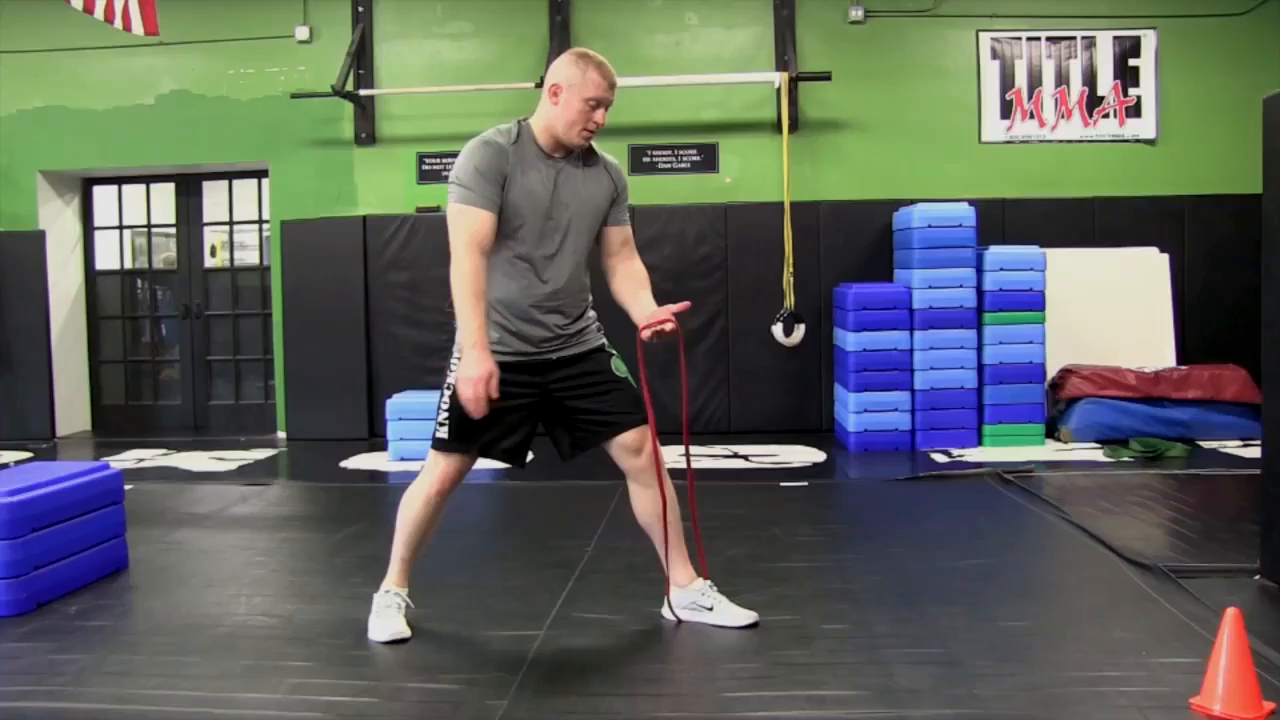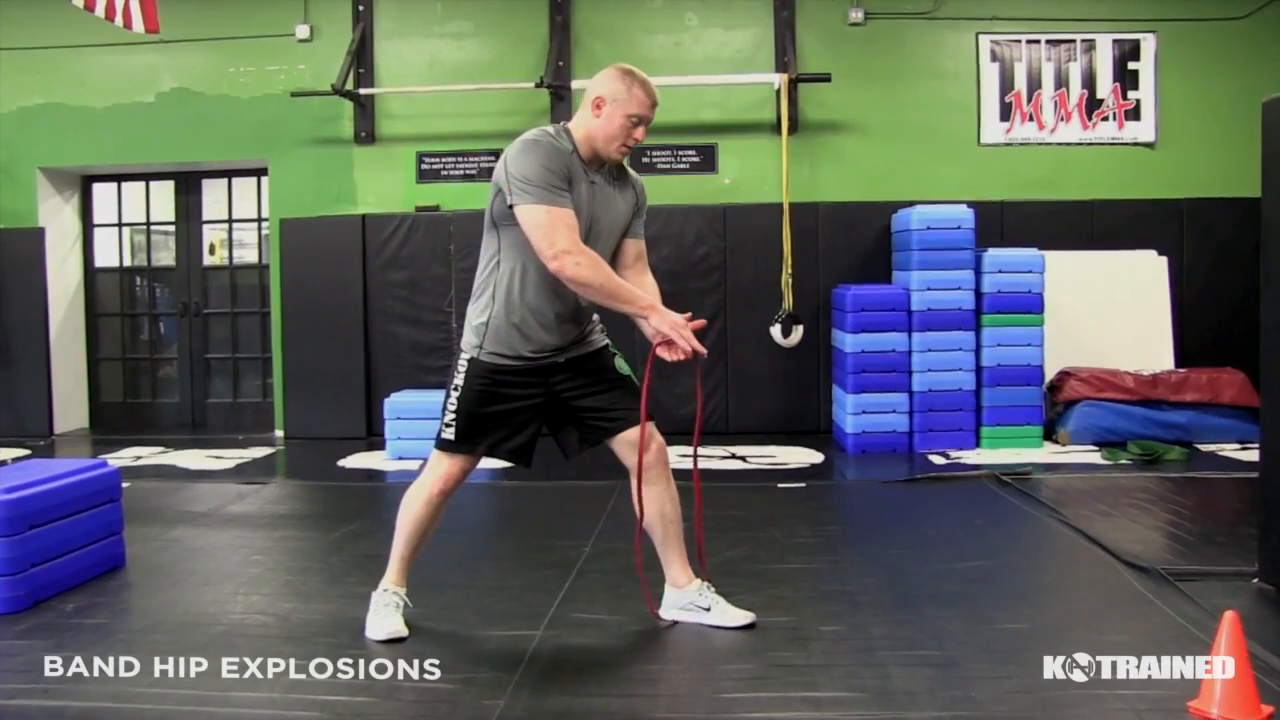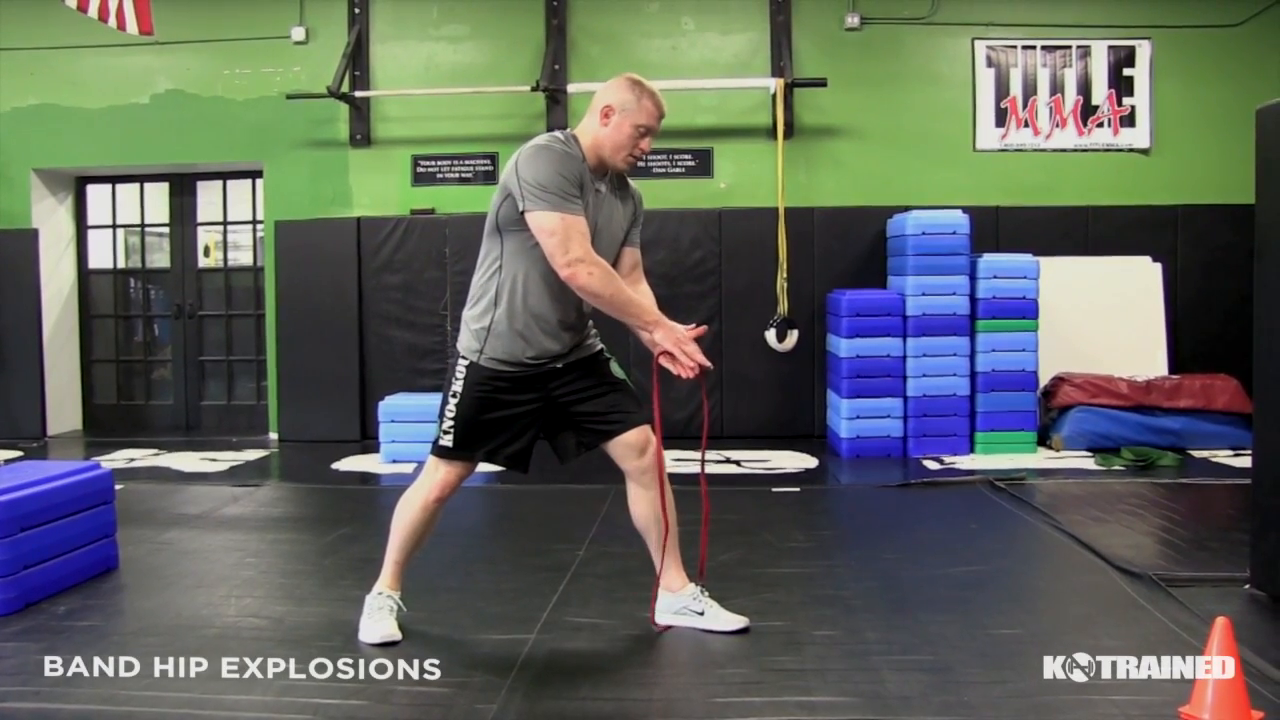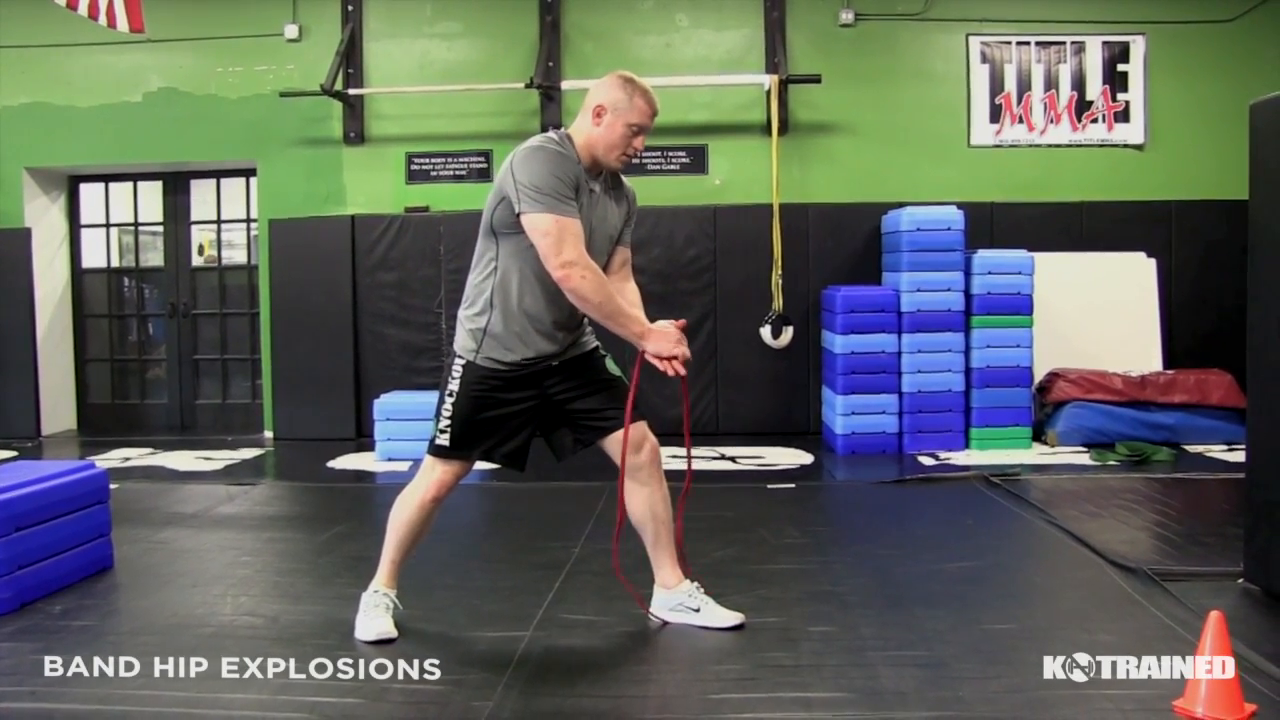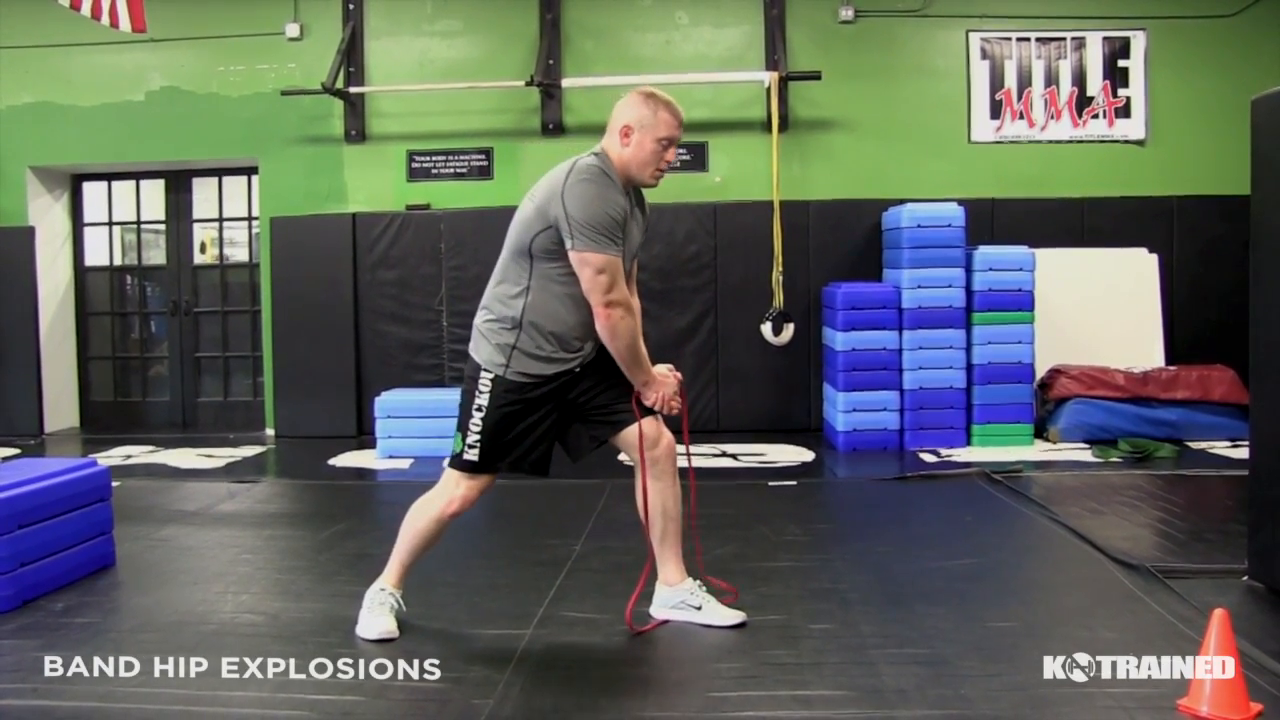
dt=1s
person 1, frame 1
left shoulder: (606, 174)
right shoulder: (489, 155)
left elbow: (621, 258)
right elbow: (468, 257)
left wrist: (644, 309)
right wrist: (476, 350)
left hip: (576, 346)
right hip: (498, 352)
left knee: (642, 453)
right knee: (442, 475)
left ankle: (686, 590)
right ankle: (392, 593)
person 1, frame 2
left shoulder: (629, 188)
right shoulder: (535, 155)
left elbow: (633, 270)
right elbow: (563, 259)
left wrist: (655, 328)
right wrist: (653, 311)
left hip: (578, 348)
right hip: (501, 352)
left knee: (650, 452)
right knee: (444, 475)
left ankle: (683, 592)
right ankle: (390, 591)
person 1, frame 3
left shoulder: (626, 196)
right shoulder: (545, 160)
left elbow: (630, 281)
right elbow: (575, 267)
left wrist: (657, 339)
right wrist: (659, 325)
left hip: (573, 353)
right hip: (499, 356)
left knee: (644, 453)
right knee: (441, 480)
left ankle: (676, 595)
right ankle: (384, 595)
person 1, frame 4
left shoulder: (619, 195)
right shoulder: (540, 161)
left elbow: (618, 279)
right elbow: (569, 271)
left wrist: (646, 334)
right wrist: (645, 334)
left hip: (568, 351)
right hip: (495, 354)
left knee: (642, 450)
right knee: (438, 479)
left ankle: (672, 591)
right ankle: (381, 592)
person 1, frame 5
left shoulder: (629, 199)
right shoulder: (587, 189)
left elbow: (626, 299)
right elbow: (609, 309)
left wrist: (643, 372)
right wrist: (645, 380)
left hip: (579, 356)
right hip: (512, 361)
left knee: (657, 446)
right knee: (460, 491)
left ankle: (674, 590)
right ankle: (386, 590)
